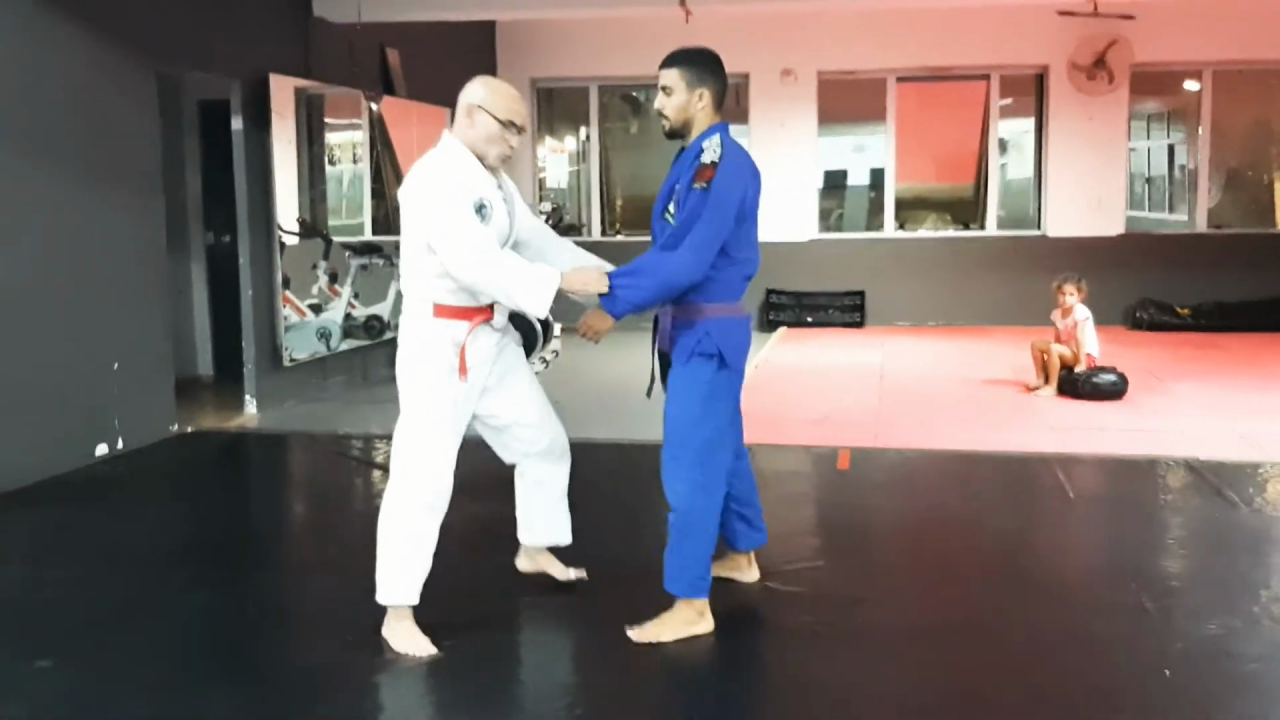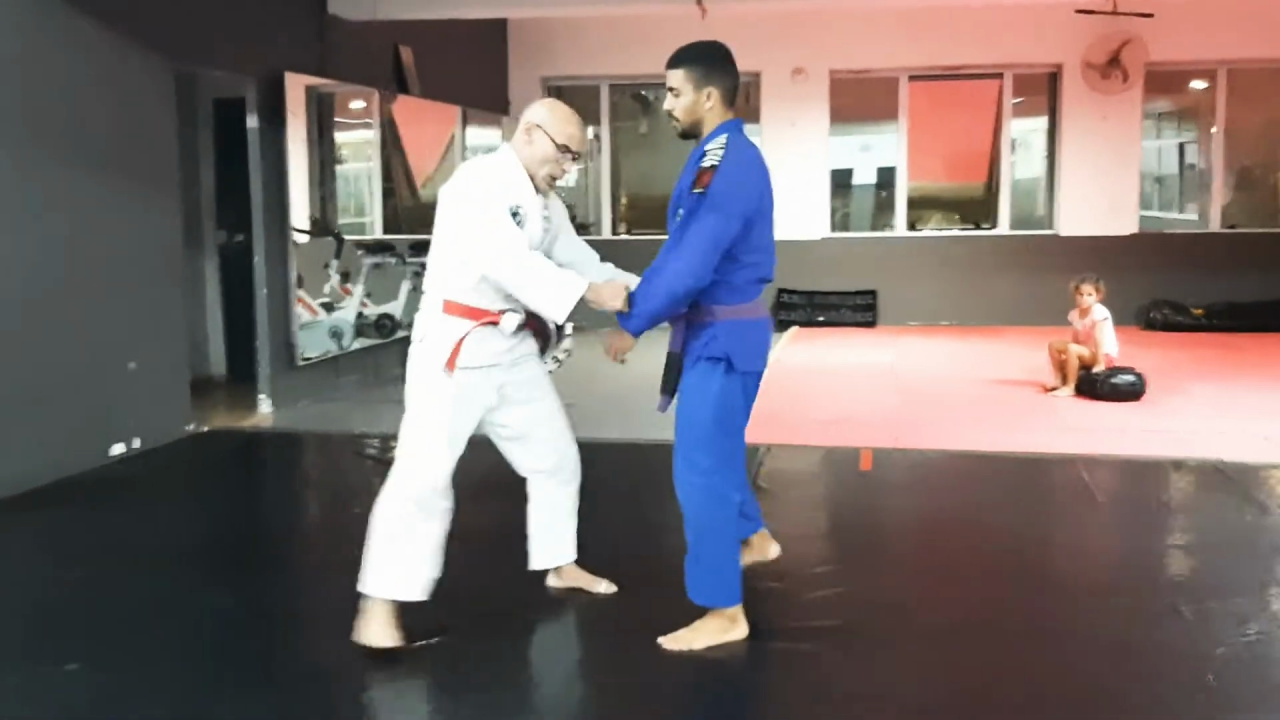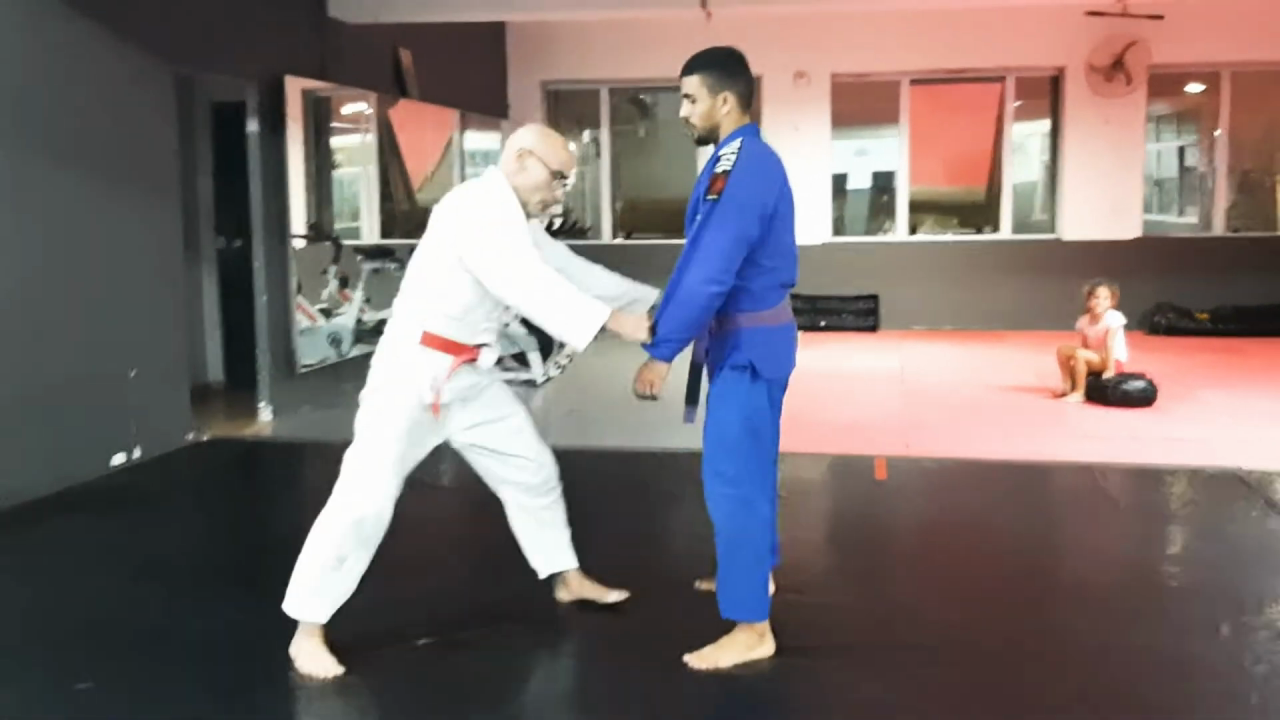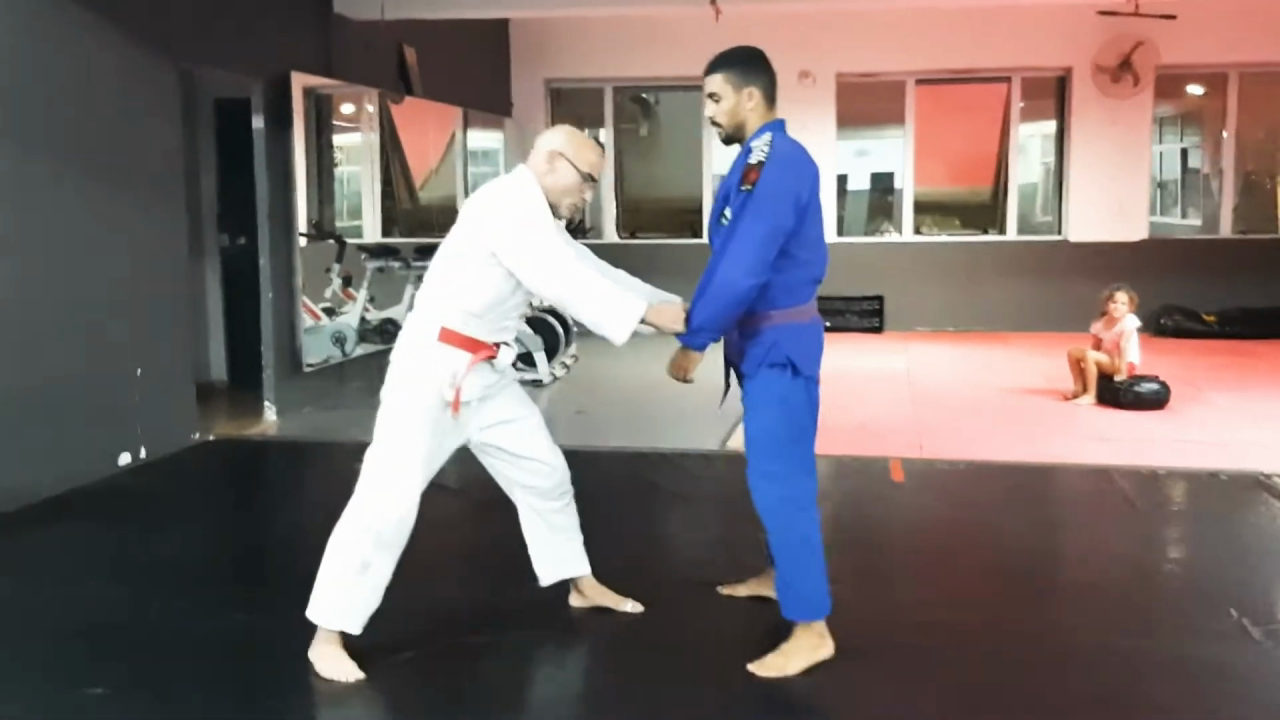
dt=0.3s
person 1, frame 1
left shoulder: (719, 163)
right shoulder: (698, 159)
left elbow: (685, 259)
right elbow: (672, 248)
left wrist: (612, 304)
right wrist: (613, 283)
left hip: (706, 332)
right hip: (700, 327)
left knee: (690, 468)
right knee: (719, 447)
left ankle: (691, 605)
right ankle: (742, 554)
person 1, frame 2
left shoulder: (725, 165)
right shoulder: (727, 154)
left elbow: (688, 265)
right elbow: (688, 254)
left wrist: (629, 323)
right wrist: (636, 302)
left hip: (721, 334)
right hip: (728, 328)
left knee: (702, 468)
right knee: (720, 454)
left ankle: (724, 614)
right ankle: (752, 539)
person 1, frame 3
left shoulder: (739, 169)
right shoulder: (749, 159)
left elbow: (709, 272)
right elbow: (703, 262)
left wrist: (659, 352)
right wrist: (664, 329)
left hip: (747, 340)
right hip: (754, 333)
left knee: (733, 480)
right knee: (749, 468)
left ankle: (752, 628)
right ankle: (754, 572)
person 1, frame 4
left shoulder: (773, 161)
right shoulder: (767, 158)
left elbow: (742, 269)
left wrist: (693, 340)
right wrist: (703, 329)
left hip: (779, 340)
right hip: (766, 336)
left knee: (782, 480)
right knee: (769, 470)
left ankle: (811, 629)
right ankle: (781, 574)
person 2, frame 1
left shoulder: (494, 184)
right shoulder: (433, 179)
left elbow: (539, 242)
right elbow: (475, 262)
left wrist: (616, 278)
right wrist: (562, 282)
left hip: (490, 339)
right hip: (438, 344)
left knee: (542, 439)
right knee: (425, 476)
left ankle: (534, 548)
right ankle: (398, 613)
person 2, frame 2
left shoulder: (546, 203)
right shoulder: (476, 182)
left elbow: (584, 259)
right elbow: (505, 263)
right wrist: (587, 291)
left hip: (510, 347)
right hip: (453, 345)
left knee: (555, 456)
right knee: (423, 470)
left ankle: (562, 566)
right ankle: (381, 601)
person 2, frame 3
left shoulder: (511, 221)
right shoulder: (473, 208)
left elbow: (560, 275)
right elbow: (526, 287)
left wrist: (654, 305)
right wrist: (610, 319)
left hip: (470, 375)
right hip: (415, 370)
left knee: (532, 468)
right knee: (365, 496)
left ankle: (567, 578)
right ankle: (309, 629)
person 2, frame 4
left shoulder: (535, 218)
right shoulder: (505, 203)
left elbow: (588, 272)
right elbow: (562, 283)
left wrist: (674, 304)
right wrist: (649, 313)
left hip: (486, 371)
right hip: (433, 366)
left knee: (544, 472)
right knee: (389, 496)
left ankle: (581, 584)
right ankle: (328, 634)
